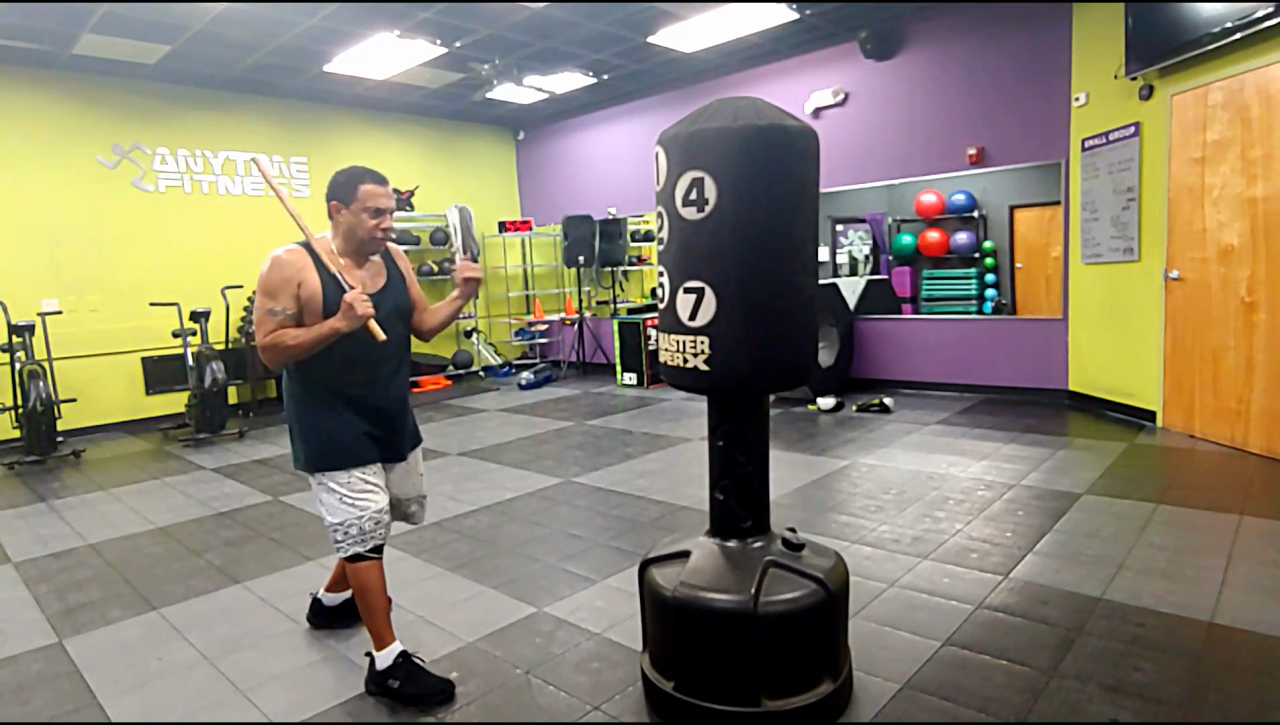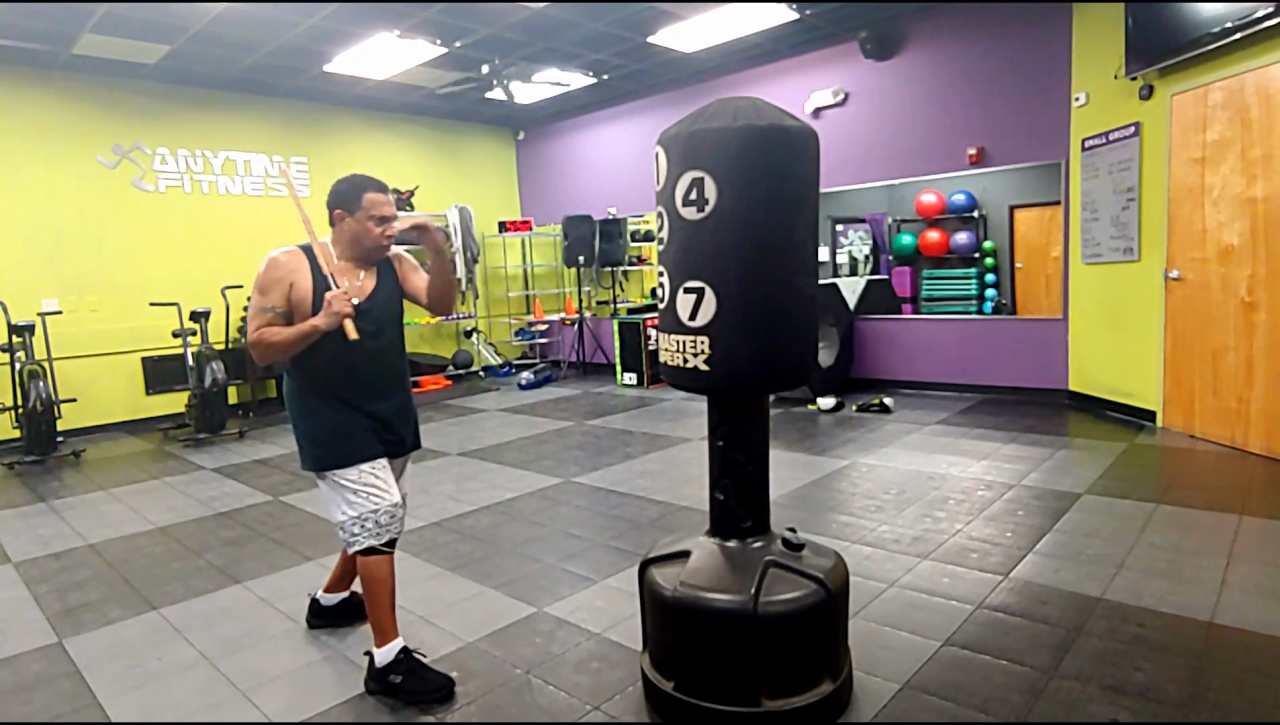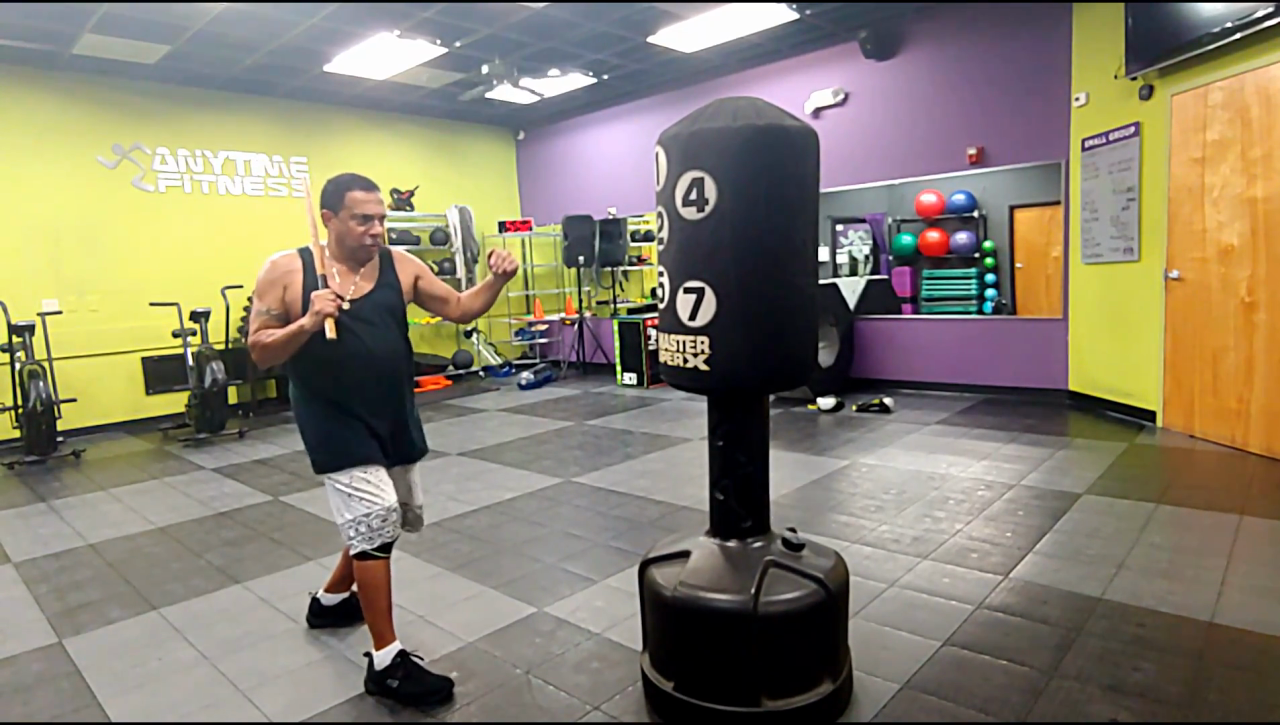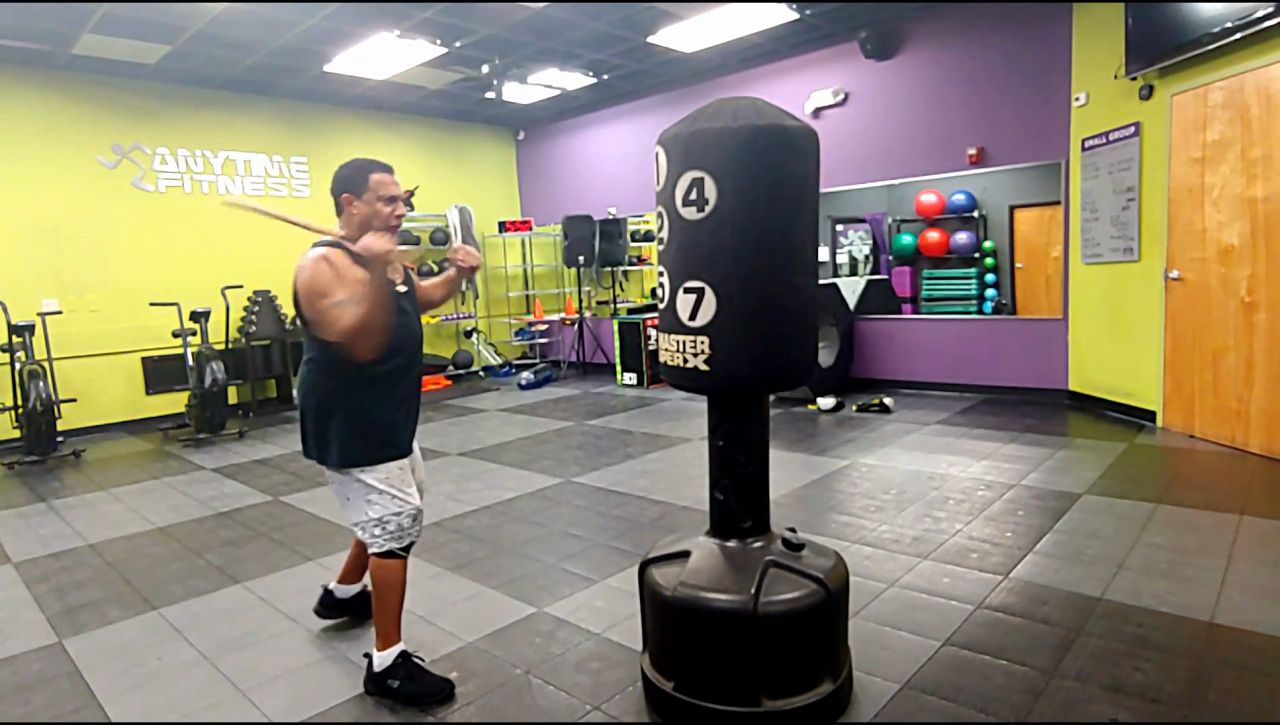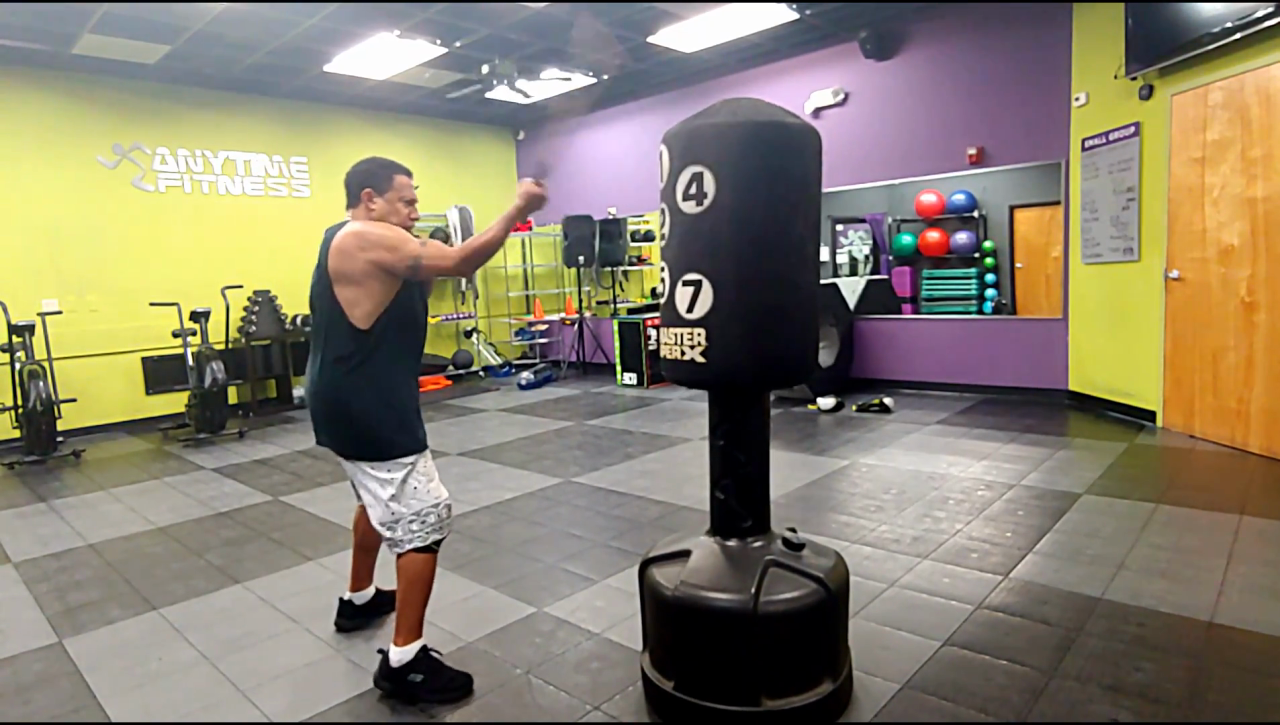
dt=0.2s
person 1, frame 1
left shoulder: (395, 259)
right shoulder: (291, 266)
left elbow: (426, 326)
right elbow: (272, 350)
left wrist: (463, 293)
right wrist: (340, 323)
left hip: (393, 417)
right hip: (331, 423)
left knee: (371, 520)
right knee: (365, 528)
left ankle: (333, 599)
right ankle: (388, 664)
person 1, frame 2
left shoulder: (394, 261)
right shoulder: (284, 267)
left elbow: (440, 303)
right elbow: (262, 348)
left wrist: (436, 246)
right wrist: (322, 319)
left hip: (391, 417)
right hip: (333, 423)
left knee: (370, 520)
right knee: (376, 523)
left ankle: (335, 598)
right ankle: (389, 660)
person 1, frame 3
left shoulder: (399, 263)
right shoulder: (285, 271)
left elbow: (459, 309)
right elbow: (261, 352)
left wrist: (494, 283)
right wrist: (305, 323)
left hip: (396, 422)
right hip: (337, 426)
left knee: (383, 519)
right knee: (376, 522)
left ankle: (331, 599)
right ankle: (387, 663)
person 1, frame 4
left shoulder: (383, 259)
right shoulder: (323, 265)
left elbow: (419, 299)
right elbow: (361, 344)
left wrist: (461, 272)
right wrist: (378, 278)
left hip: (383, 412)
right hip: (352, 417)
left knee: (396, 504)
right knee: (395, 522)
left ankle: (347, 591)
right ankle: (388, 663)
person 1, frame 5
left shoulder: (361, 243)
right shoulder: (363, 237)
right elbow: (455, 261)
left wrist: (412, 282)
right wrist: (517, 208)
left hip: (355, 403)
right hip: (367, 410)
left knee: (382, 501)
right knee: (424, 516)
left ankle: (358, 599)
right ankle: (404, 660)
